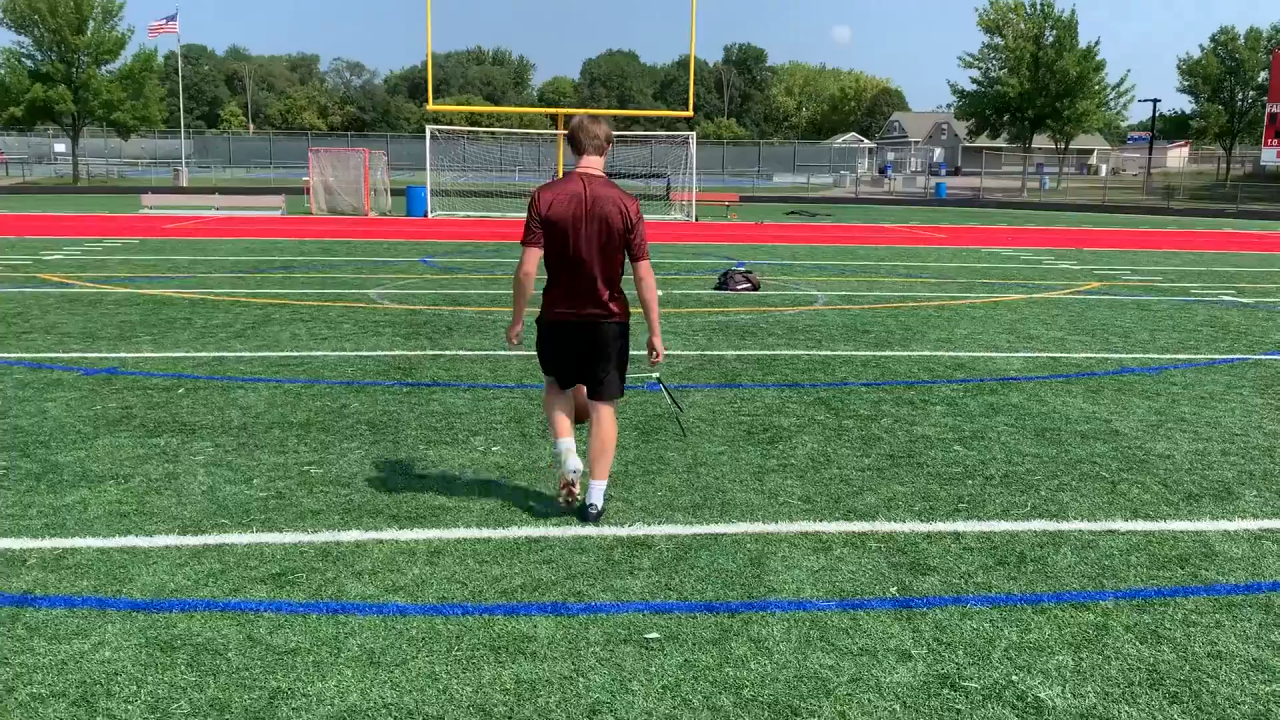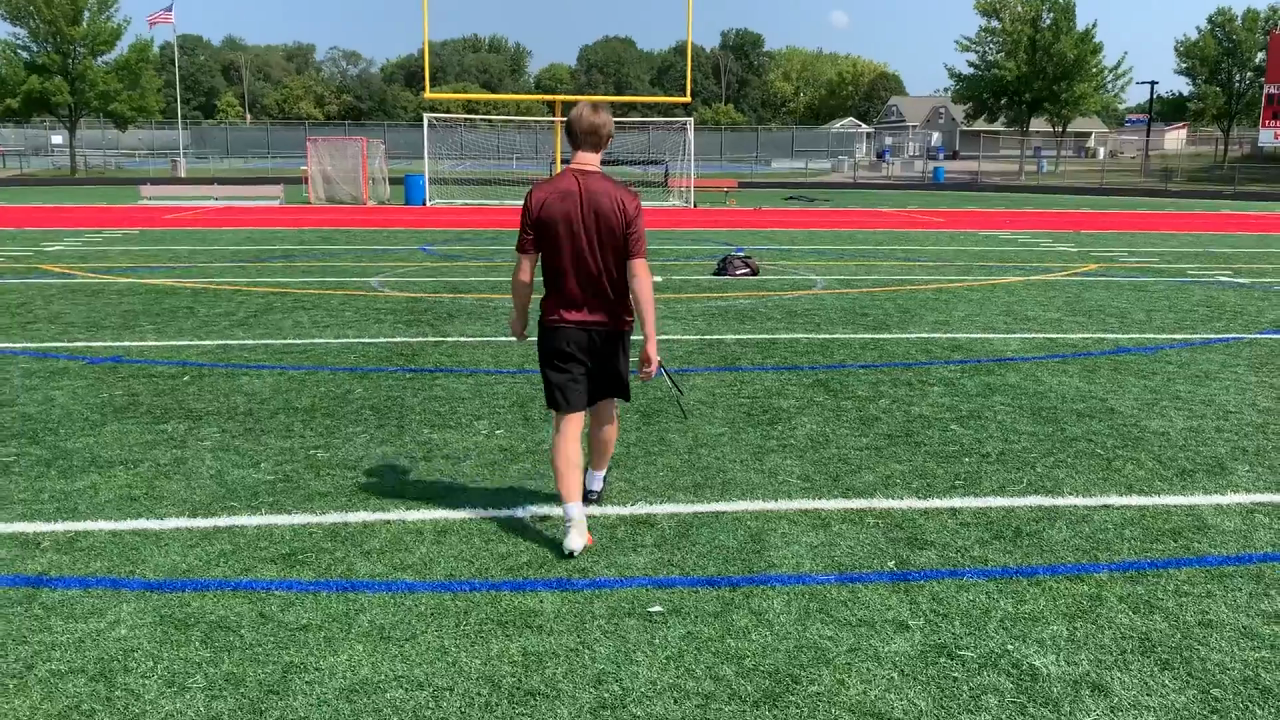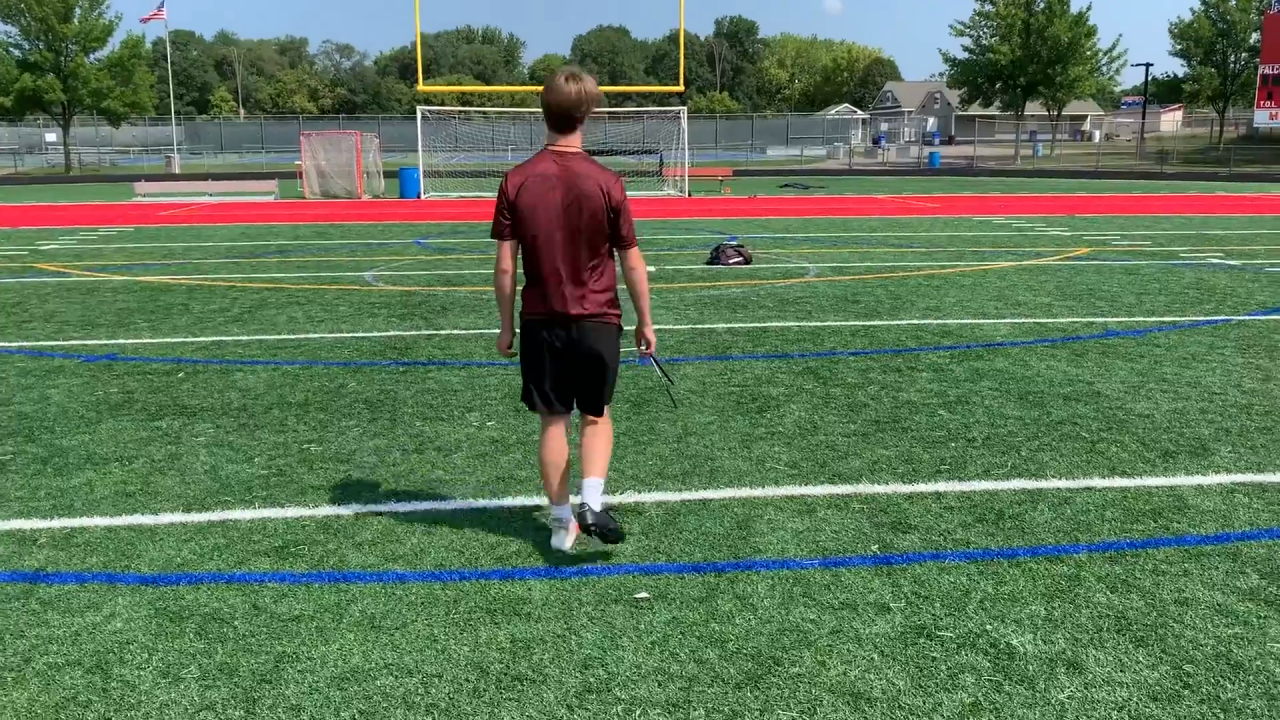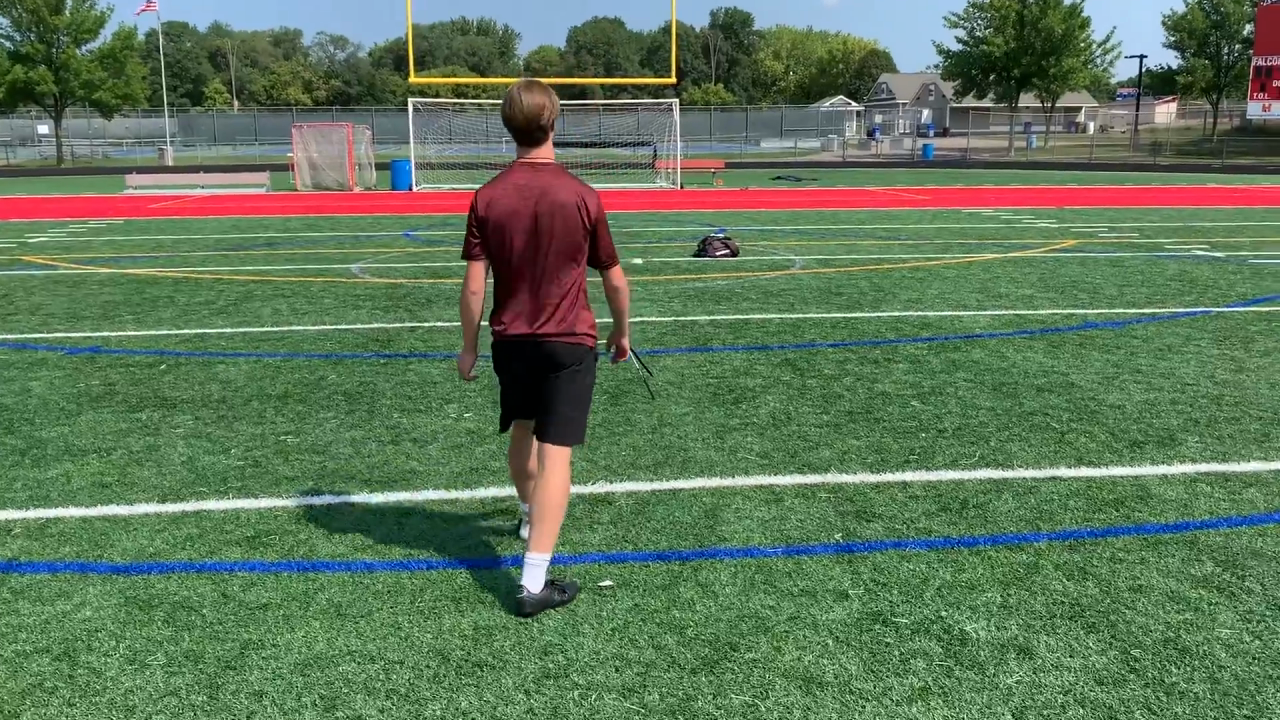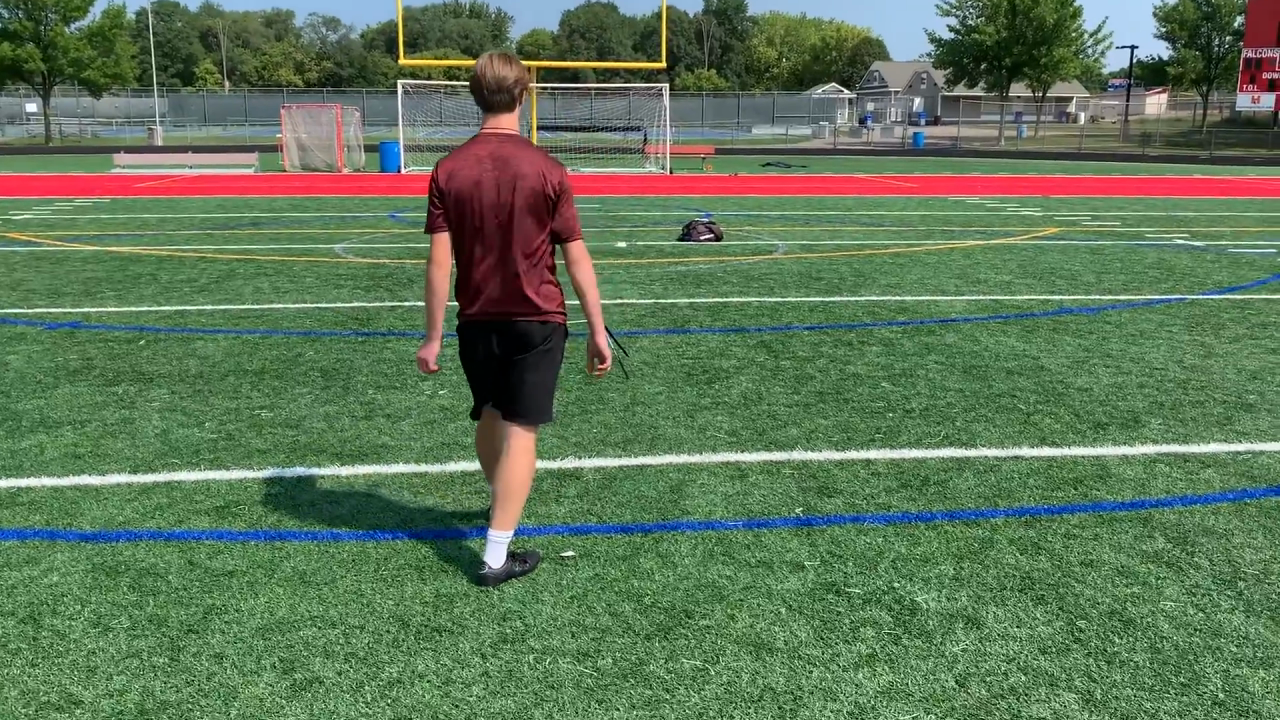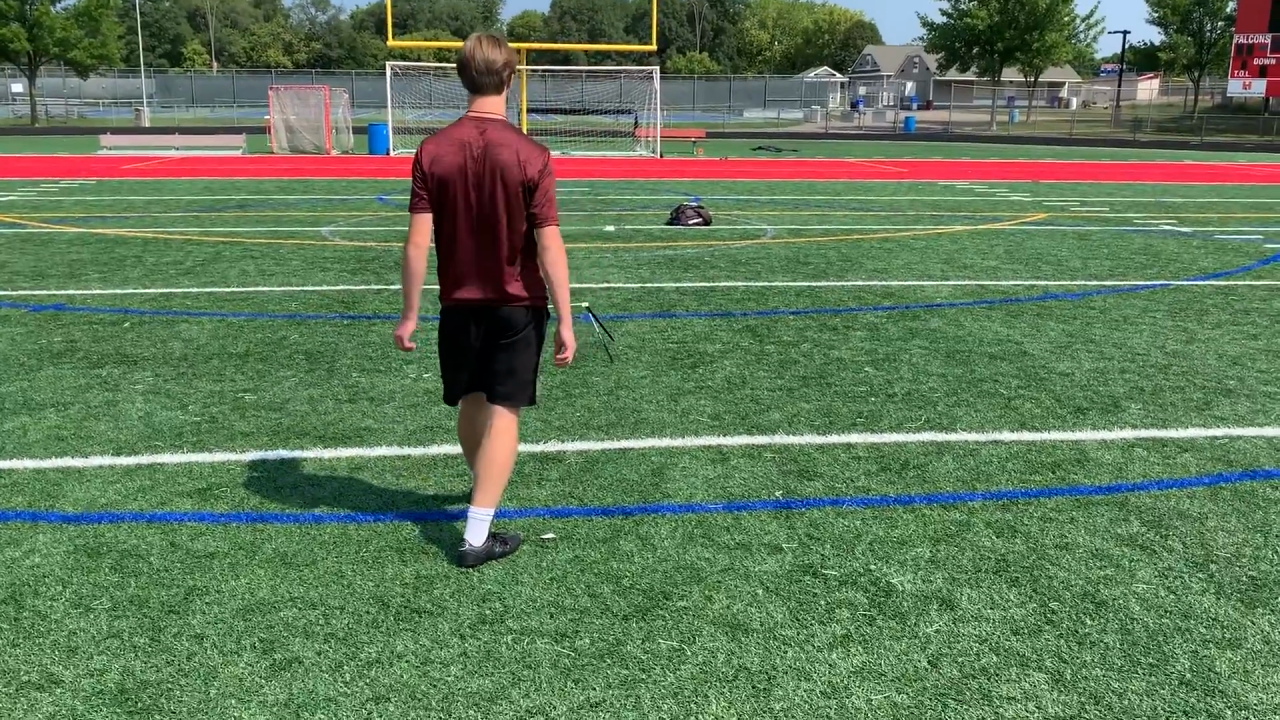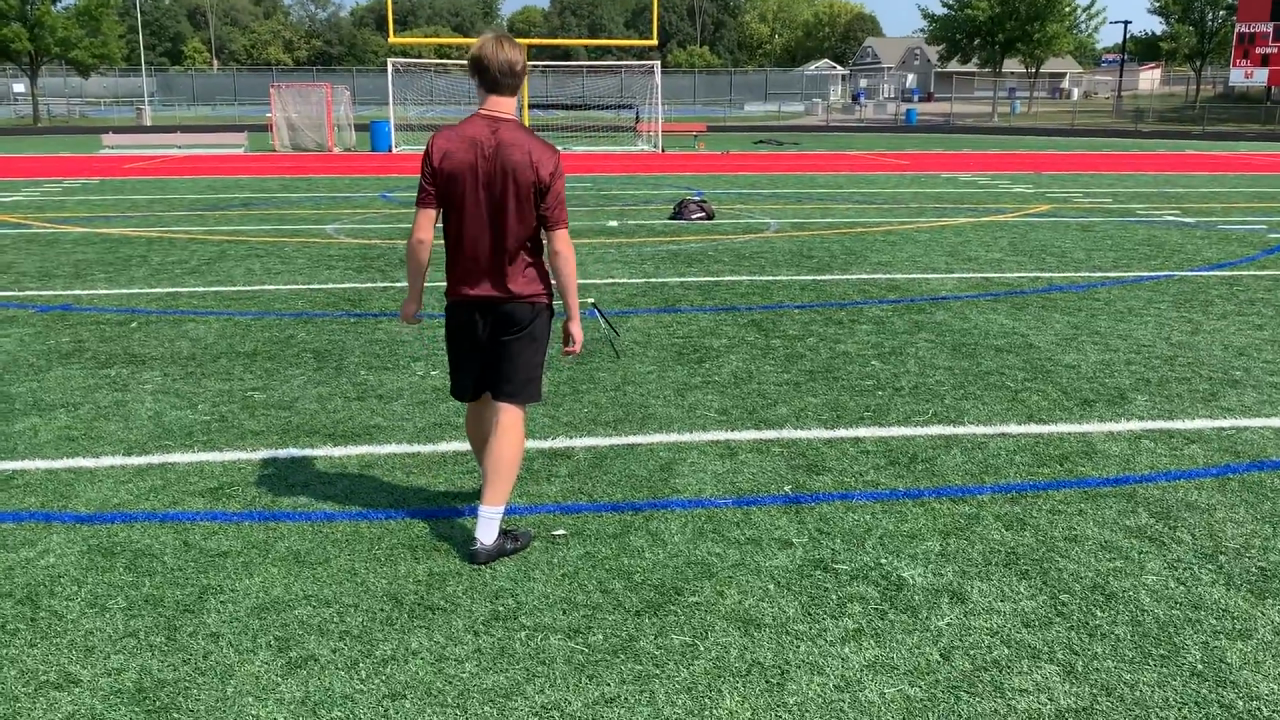
dt=0.3s
person 1, frame 1
left shoulder: (546, 197)
right shoulder: (625, 203)
left elbow: (528, 268)
right elbow: (643, 274)
left wrist: (517, 320)
right wrist: (655, 331)
left hip: (557, 318)
right hip: (609, 321)
left knee: (556, 387)
right knee: (602, 407)
left ankle: (568, 460)
right ankle: (595, 498)
person 1, frame 2
left shoulder: (540, 196)
right shoulder: (624, 199)
left elbow: (524, 273)
right elbow: (639, 274)
left wrist: (519, 317)
right wrist: (650, 339)
left hip: (559, 326)
right hip: (611, 324)
left knee: (569, 422)
right knee: (605, 407)
left ankle: (574, 524)
right ankle: (595, 483)
person 1, frame 3
left shoulder: (517, 181)
right shoulder: (607, 183)
left elbow: (505, 265)
right elbow: (632, 262)
left wrist: (506, 325)
right wrist: (645, 321)
left hip: (540, 321)
right hip: (599, 319)
left knee: (553, 422)
right knee: (596, 415)
left ankle: (562, 523)
right ankle: (592, 504)
person 1, frame 4
left shoulder: (487, 197)
right shoulder: (582, 197)
left elbow: (474, 285)
right elbow: (615, 279)
left wrist: (468, 348)
right wrist: (622, 331)
left hip: (511, 340)
right hip: (569, 341)
left knee: (522, 429)
right knee: (556, 453)
left ankle: (531, 516)
right ankle: (533, 582)
person 1, frame 5
left shoulder: (449, 169)
right shoulder: (548, 170)
left elbow: (439, 262)
right elbow: (576, 257)
left wrist: (432, 336)
right wrist: (598, 329)
left hip: (476, 321)
right hip: (538, 320)
left knee: (490, 417)
right knee: (520, 432)
left ankle: (499, 502)
right ankle: (495, 557)
person 1, frame 6
left shoulder: (433, 149)
right shoulder: (531, 154)
left elbow: (417, 243)
right elbow: (549, 244)
left wrist: (409, 314)
right wrist: (564, 320)
left hip: (459, 305)
right hip: (518, 306)
left knee: (471, 403)
right knee: (503, 414)
left ankle: (482, 487)
right ankle: (477, 535)
person 1, frame 7
left shoulder: (443, 145)
right shoulder: (542, 156)
left elbow: (421, 236)
right elbow: (559, 246)
left wrist: (414, 296)
right wrist: (573, 316)
left hip: (465, 301)
right hip: (524, 302)
left knee: (479, 402)
right knee: (508, 410)
left ankle: (491, 487)
right ankle: (488, 533)
